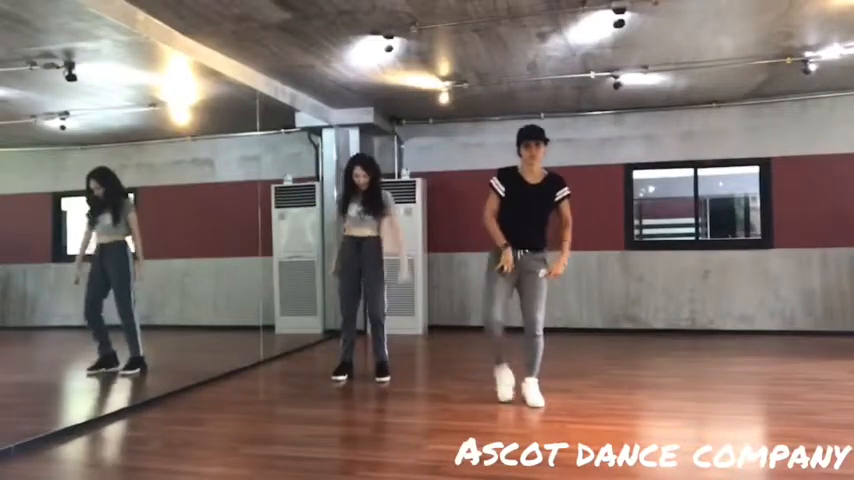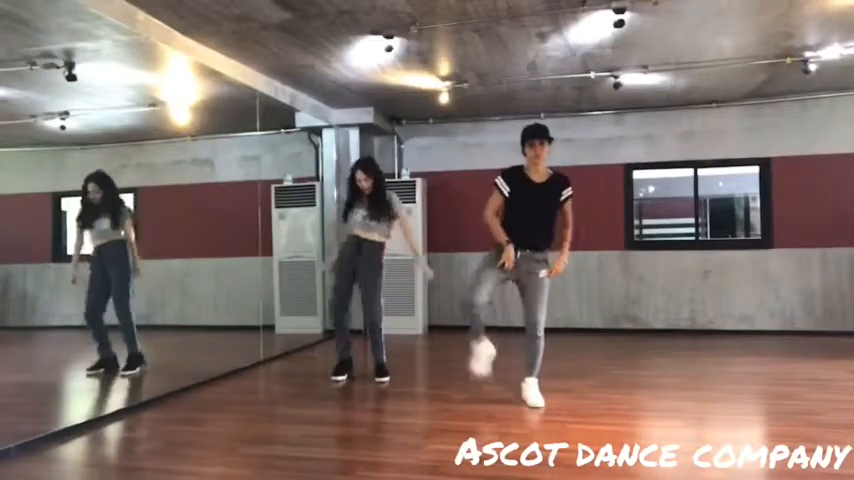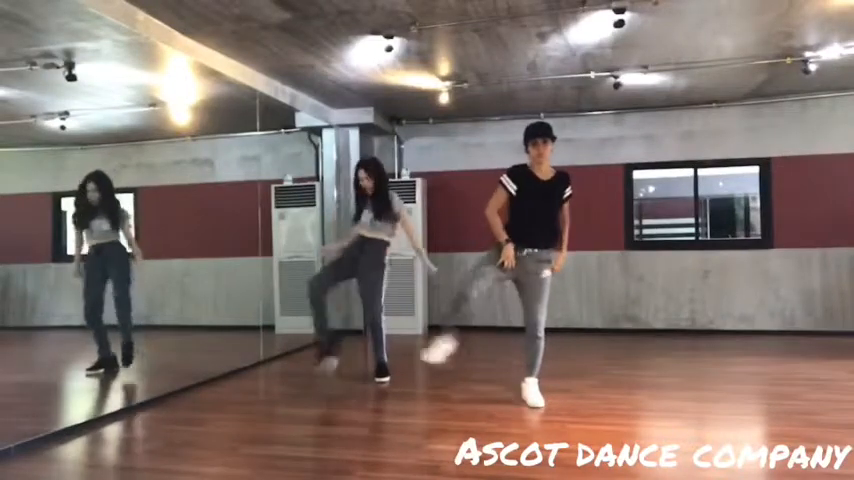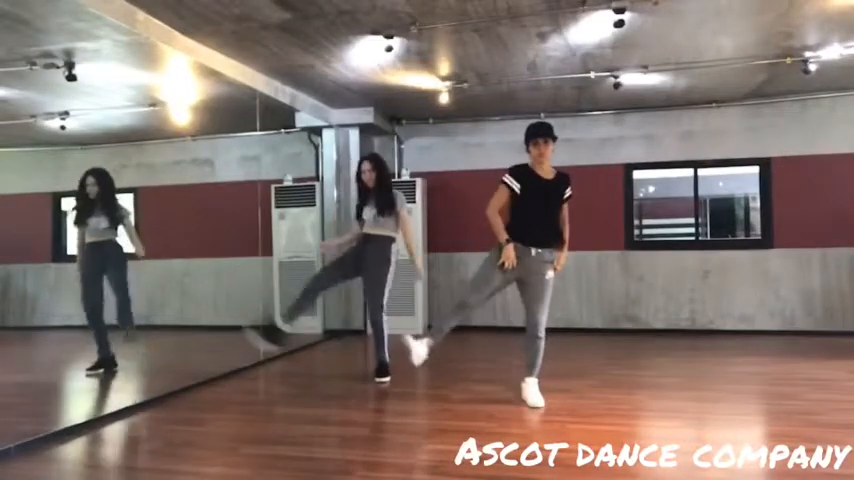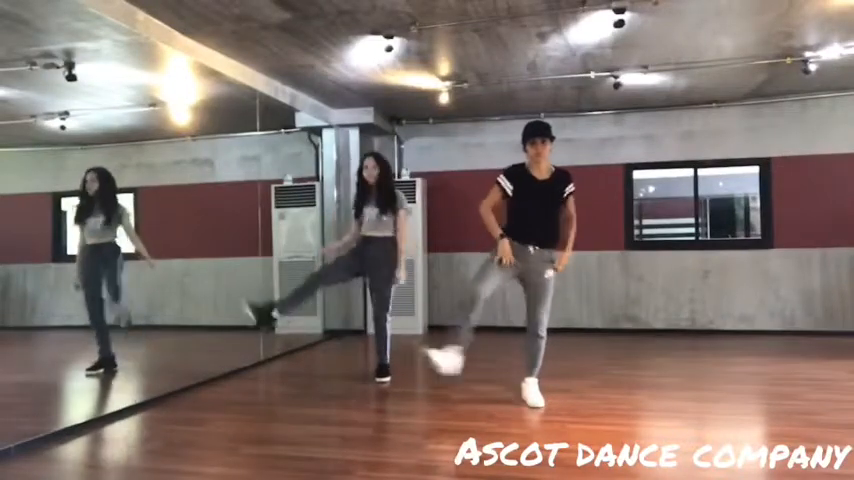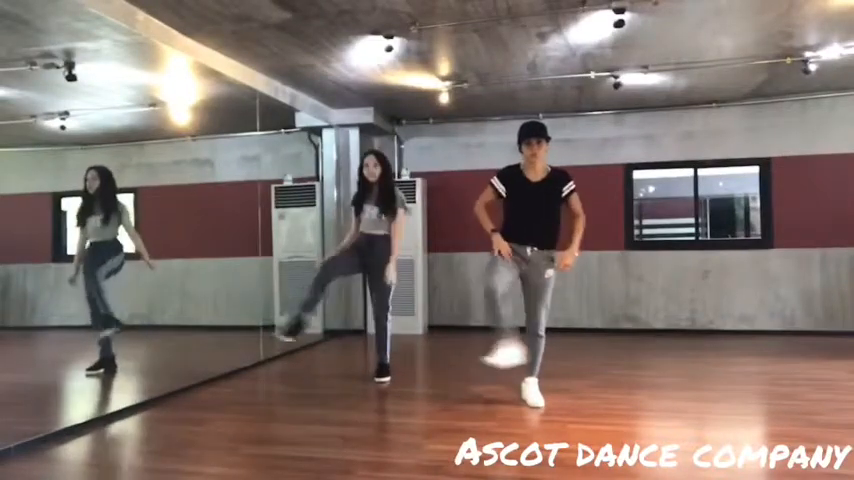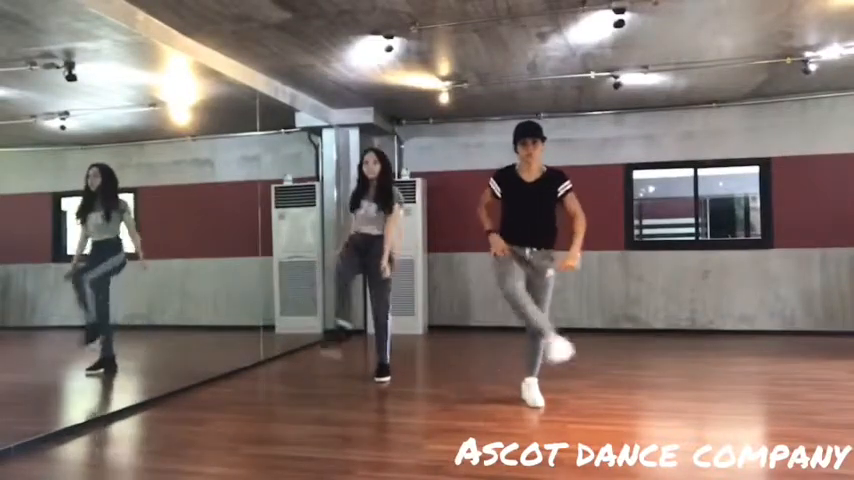
dt=0.1s
person 1, frame 1
left shoulder: (556, 183)
right shoulder: (504, 177)
left elbow: (566, 222)
right elbow: (489, 215)
left wrist: (563, 257)
right wrist: (504, 247)
left hip: (535, 259)
right hip: (504, 255)
left knee: (535, 323)
right knee: (493, 317)
left ankle: (531, 382)
right ankle: (502, 368)
person 1, frame 2
left shoulder: (562, 184)
right shoulder: (508, 177)
left elbow: (568, 222)
right elbow: (489, 213)
left wrist: (563, 255)
right wrist: (506, 244)
left hip: (538, 258)
right hip: (505, 253)
left knee: (535, 324)
right knee: (476, 300)
left ankle: (530, 382)
right ankle: (481, 344)
person 1, frame 3
left shoulder: (563, 181)
right shoulder: (515, 174)
left elbow: (564, 217)
right elbow: (491, 210)
left wrist: (563, 251)
right wrist: (506, 243)
left hip: (540, 258)
right hip: (511, 252)
left knee: (536, 324)
right knee: (465, 292)
left ankle: (531, 382)
right ankle: (446, 339)
person 1, frame 4
left shoulder: (564, 181)
right shoulder: (517, 175)
right elbow: (492, 210)
left wrist: (563, 250)
right wrist: (506, 243)
left hip: (544, 258)
right hip: (512, 252)
left knee: (537, 325)
right knee: (471, 299)
left ankle: (530, 382)
right ankle: (429, 341)
person 1, frame 5
left shoulder: (563, 179)
right shoulder: (513, 174)
left elbow: (571, 217)
right elbow: (485, 208)
left wrist: (567, 250)
right wrist: (502, 239)
left hip: (544, 257)
right hip: (514, 251)
left knee: (538, 324)
right knee: (478, 293)
left ankle: (531, 381)
right ankle: (456, 350)
person 1, frame 6
left shoulder: (560, 179)
right shoulder: (507, 176)
left elbow: (579, 215)
right elbow: (479, 206)
left wrist: (573, 249)
right wrist: (494, 234)
left hip: (542, 256)
right hip: (509, 249)
left knee: (537, 323)
right knee: (493, 287)
left ankle: (530, 382)
right ankle: (508, 343)
person 1, frame 7
left shoulder: (556, 179)
right shoulder: (503, 177)
left elbow: (578, 216)
right elbow: (482, 206)
left wrist: (575, 250)
right wrist: (492, 234)
left hip: (542, 256)
right hip: (510, 250)
left knee: (537, 322)
right knee: (512, 290)
left ankle: (530, 382)
right ankle: (553, 339)
person 2, frame 1
left shoulder: (383, 197)
right shoulder: (347, 197)
left elbow: (395, 231)
left wrist: (404, 262)
right wrist: (337, 259)
left hip: (371, 250)
right hip: (348, 250)
left knee: (375, 309)
right knee: (348, 309)
left ankle: (382, 362)
right ankle: (346, 361)
person 2, frame 2
left shoulder: (389, 200)
right shoulder: (354, 200)
left elbow: (407, 231)
left wrist: (421, 260)
right wrist: (338, 258)
left hip: (371, 254)
right hip: (351, 251)
left knee: (371, 313)
right knee: (338, 307)
left ankle: (380, 363)
right ankle: (345, 362)
person 2, frame 3
left shoulder: (391, 201)
right shoulder: (363, 200)
left elbow: (410, 231)
left wrist: (424, 258)
right wrist: (339, 246)
left hip: (374, 254)
right hip: (355, 250)
left knee: (372, 311)
right knee: (316, 286)
left ankle: (380, 363)
right ankle: (327, 343)
person 2, frame 4
left shoulder: (395, 198)
right shoulder: (365, 197)
left elbow: (406, 231)
left wrist: (416, 261)
right wrist: (338, 242)
left hip: (381, 251)
right hip: (361, 248)
left knee: (375, 309)
right knee: (318, 282)
left ankle: (383, 364)
right ankle: (279, 330)
person 2, frame 5
left shoulder: (395, 197)
right shoulder: (362, 197)
left elbow: (401, 233)
left wrist: (401, 266)
right wrist: (337, 246)
left hip: (383, 252)
right hip: (362, 249)
left knee: (380, 310)
right knee: (319, 277)
left ankle: (383, 364)
right ankle: (271, 314)
person 2, frame 6
left shoulder: (395, 197)
right shoulder: (361, 196)
left elbow: (397, 232)
left wrist: (391, 264)
right wrist: (339, 251)
left hip: (381, 252)
right hip: (360, 245)
left knee: (381, 309)
right knee: (326, 270)
left ankle: (383, 364)
right ankle: (299, 320)
person 2, frame 7
left shoulder: (391, 194)
right shoulder: (358, 193)
left elbow: (391, 227)
left wrist: (385, 258)
right wrist: (343, 249)
left hip: (378, 248)
right hip: (356, 243)
left knee: (380, 308)
right knee: (343, 270)
left ankle: (383, 363)
right ankle: (342, 327)
person 3, frame 1
left shoulder: (125, 205)
right shoulder: (95, 209)
left elbow: (135, 235)
right elbow: (86, 238)
left wrist: (139, 261)
right wrist: (78, 265)
left hip: (119, 254)
right hip: (100, 257)
left knee: (124, 307)
right knee: (90, 310)
left ankle: (137, 358)
right ankle: (107, 355)
person 3, frame 2
left shoulder: (120, 210)
right shoulder: (86, 213)
left elbow: (130, 237)
right elbow: (79, 241)
left wrist: (136, 261)
right wrist: (74, 266)
left hip: (119, 255)
right hip: (98, 259)
left knee: (121, 306)
right knee: (92, 311)
left ankle: (135, 356)
right ankle: (107, 357)
person 3, frame 3
left shoulder: (118, 212)
right shoulder: (82, 213)
left elbow: (130, 238)
right elbow: (79, 241)
left wrist: (137, 254)
right wrist: (77, 264)
left hip: (116, 255)
right hip: (93, 259)
left knee: (122, 301)
right knee: (91, 311)
left ankle: (127, 343)
right ankle: (106, 357)
person 3, frame 4
left shoulder: (116, 209)
right shoulder: (82, 210)
left elbow: (132, 234)
right elbow: (80, 239)
left wrist: (141, 253)
right wrist: (79, 266)
left hip: (111, 252)
right hip: (89, 256)
left knee: (121, 292)
right knee: (91, 307)
left ankle: (128, 325)
right ankle: (105, 357)
person 3, frame 5
left shoulder: (116, 209)
right shoulder: (83, 210)
left elbow: (132, 235)
right elbow: (82, 242)
left wrist: (146, 256)
right wrist: (78, 272)
left hip: (110, 253)
right hip: (90, 257)
right knee: (94, 308)
right ankle: (106, 357)
person 3, frame 6
left shoulder: (117, 207)
right shoulder: (86, 208)
left elbow: (133, 234)
right elbow: (82, 240)
left wrist: (146, 257)
right wrist: (75, 268)
left hip: (112, 252)
right hip: (93, 254)
left knee: (93, 276)
right knee: (95, 304)
left ankle: (109, 321)
right ankle: (107, 358)
person 3, frame 7
left shoulder: (119, 204)
right shoulder: (87, 207)
left elbow: (133, 231)
right elbow: (83, 238)
left wrist: (140, 256)
right wrist: (74, 263)
left hip: (113, 251)
right hip: (96, 253)
left knee: (82, 278)
left ankle: (93, 326)
right ankle: (107, 357)
